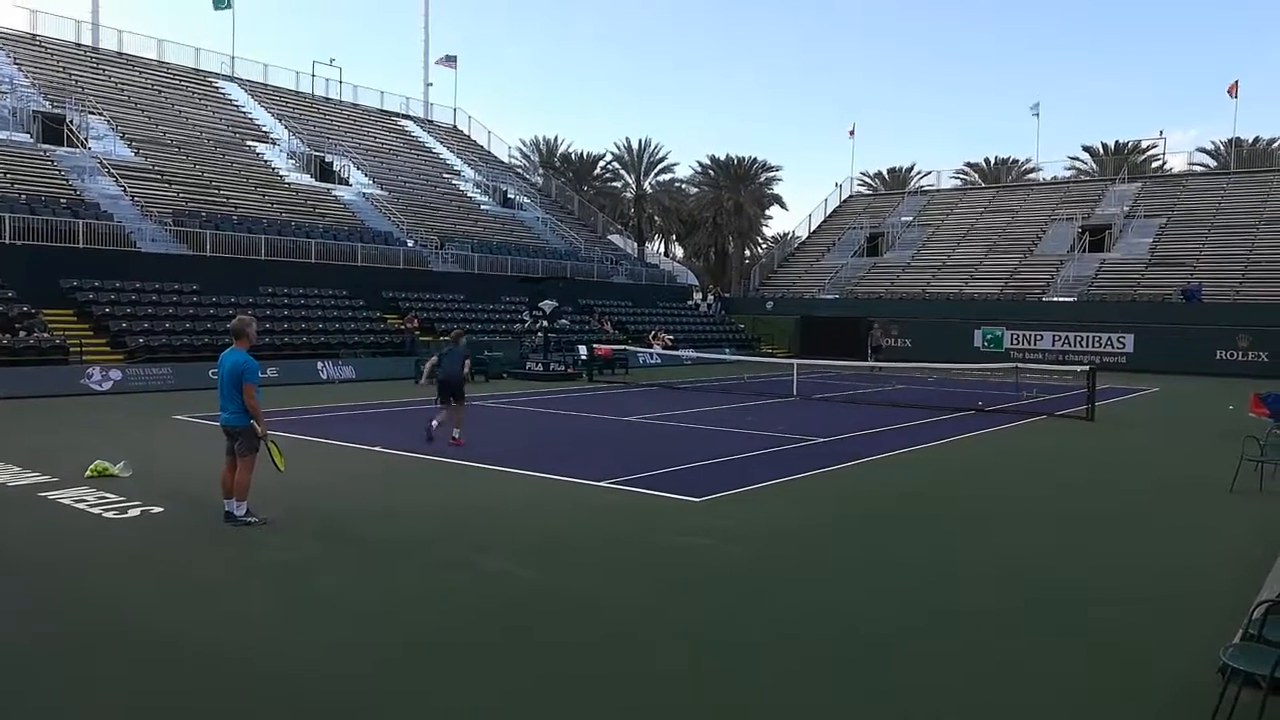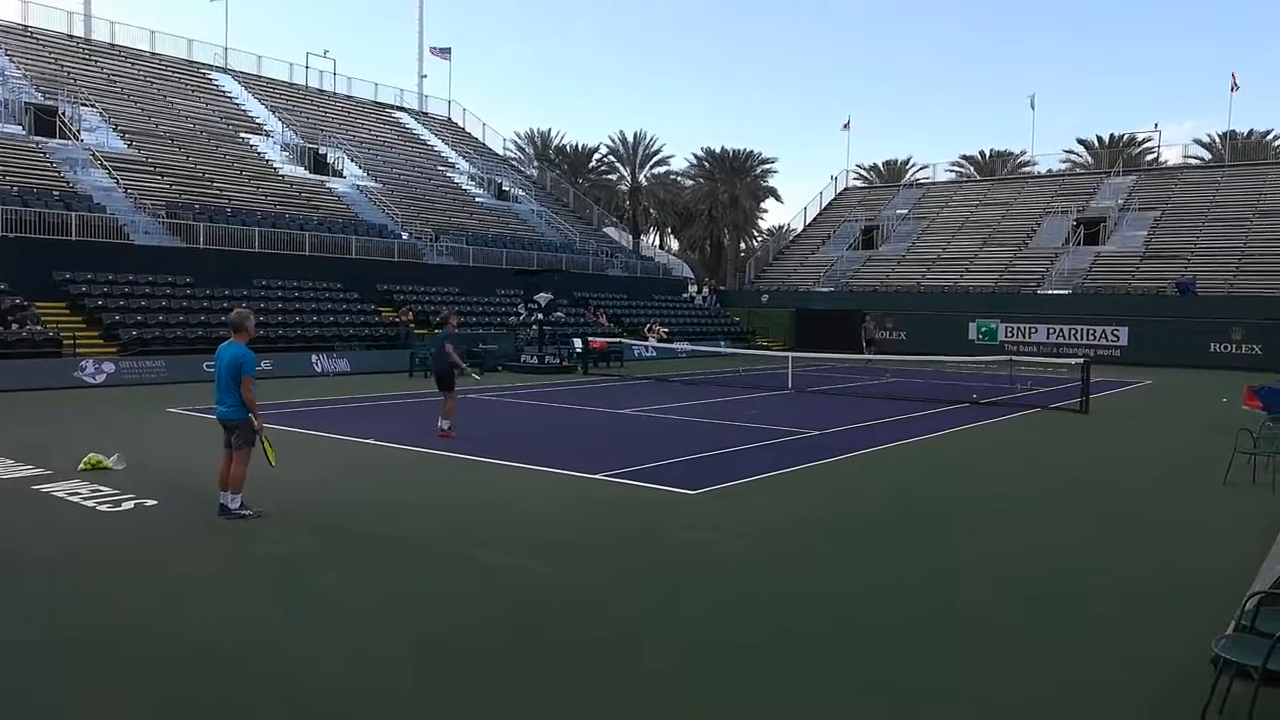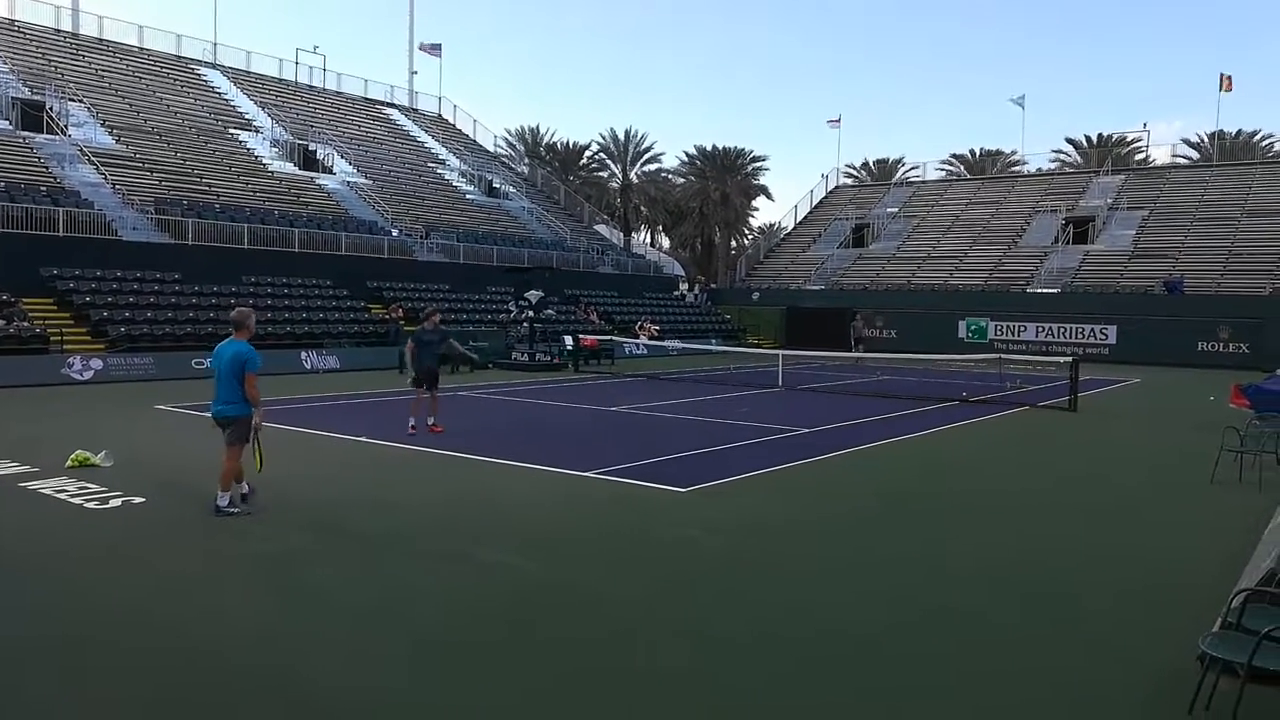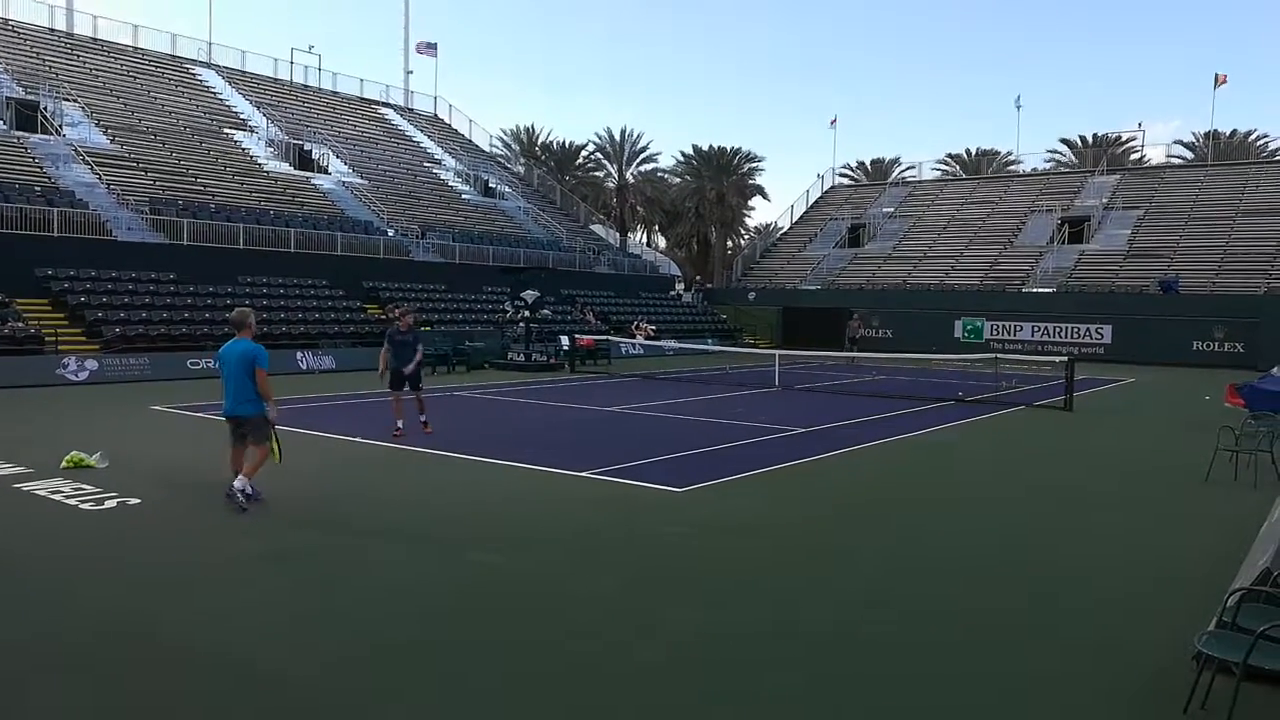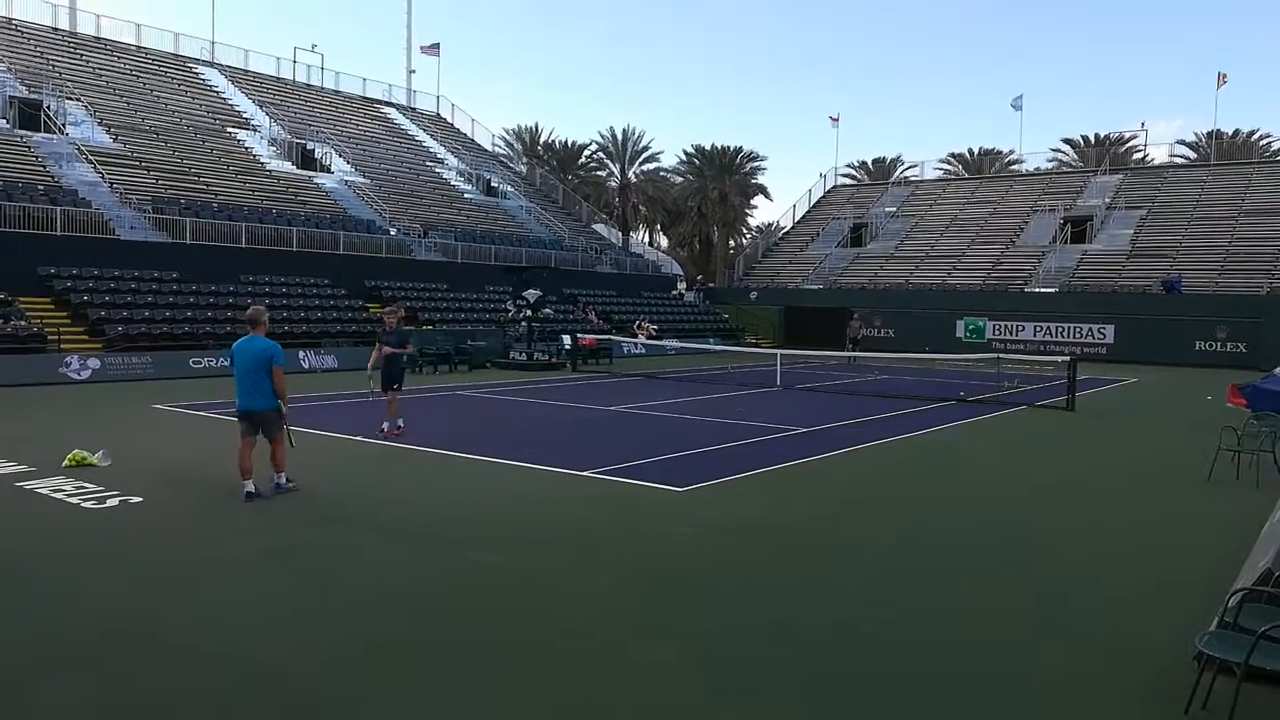
dt=0.4s
person 1, frame 1
left shoulder: (224, 357)
right shoulder: (248, 363)
right elbow: (250, 399)
right wrist: (261, 423)
left hip: (228, 420)
right hip: (244, 423)
left knee: (230, 465)
right knee: (244, 468)
left ankle: (229, 509)
right ankle: (240, 513)
person 1, frame 2
left shoulder: (221, 349)
right shoulder: (246, 355)
right elbow: (247, 392)
right wrist: (257, 417)
left hip: (224, 412)
right hip: (240, 415)
left knee: (228, 459)
right knee: (240, 461)
left ankle: (224, 502)
right ankle: (235, 506)
person 1, frame 3
left shoulder: (219, 348)
right shoulder: (249, 352)
left elbow: (216, 381)
right elbow: (251, 388)
right wrist: (258, 412)
left hip: (221, 410)
right hip: (238, 412)
left knee: (233, 455)
right knee: (231, 457)
left ankle: (243, 490)
right ankle: (223, 503)
person 1, frame 4
left shoulder: (223, 350)
right shoulder: (256, 350)
left elbow: (225, 380)
right elbow: (262, 383)
right wrist: (271, 406)
left hip: (231, 410)
right hip: (253, 410)
left knee: (238, 451)
right knee: (261, 451)
left ankle: (246, 490)
right ankle: (238, 485)
person 1, frame 5
left shoulder: (236, 347)
right shoulder: (272, 347)
left elbow: (236, 376)
right elbow: (278, 381)
right wrist: (284, 401)
left hip: (244, 406)
right hip: (267, 406)
left knee: (246, 447)
right knee: (277, 443)
left ankle: (248, 488)
right ankle: (281, 481)
